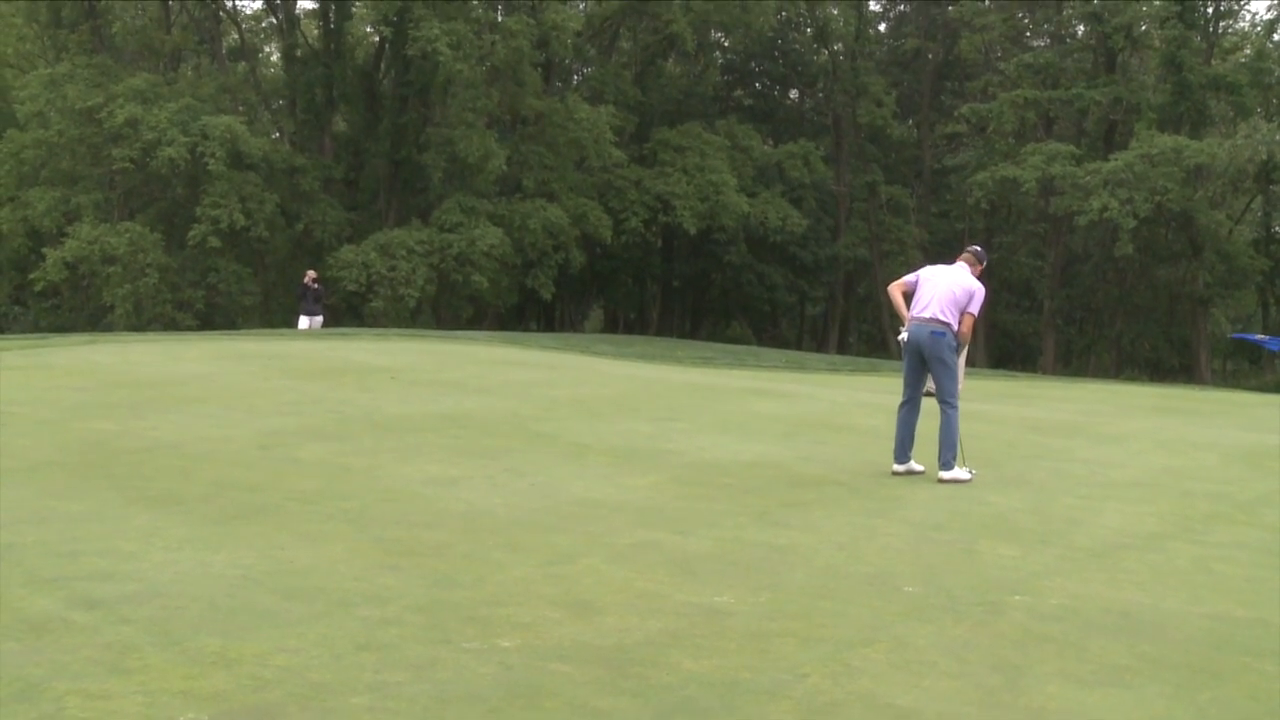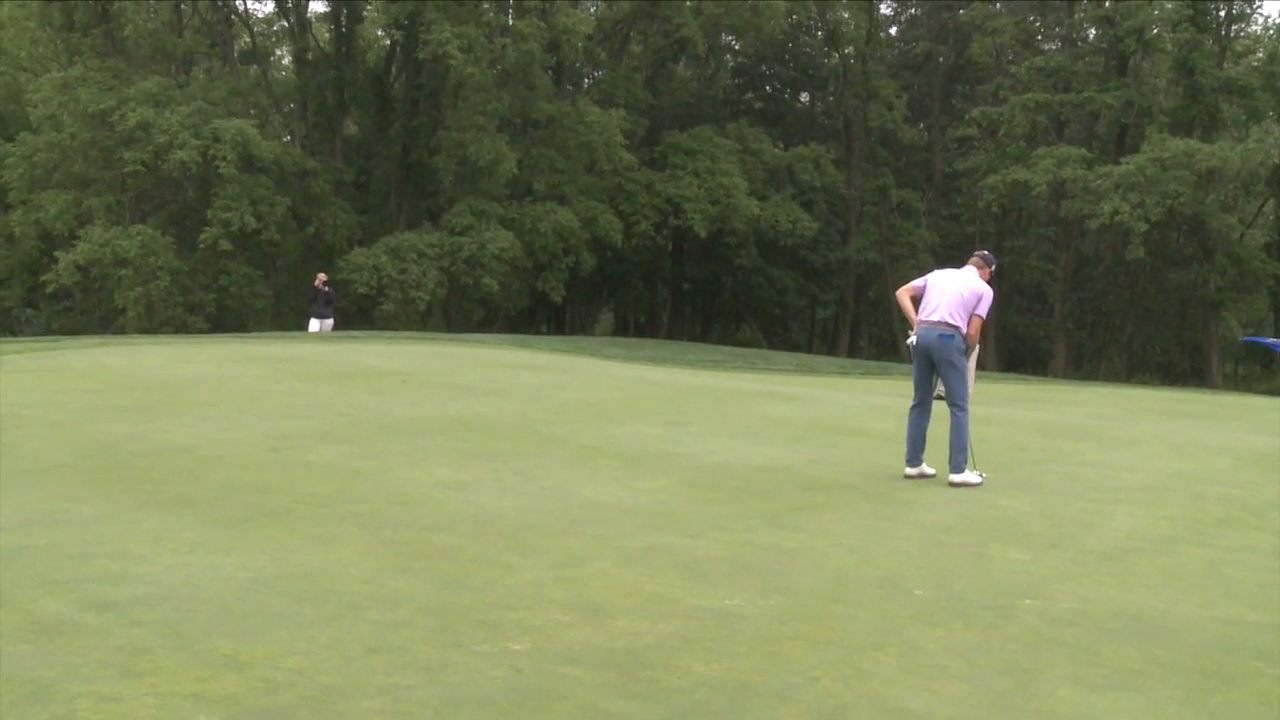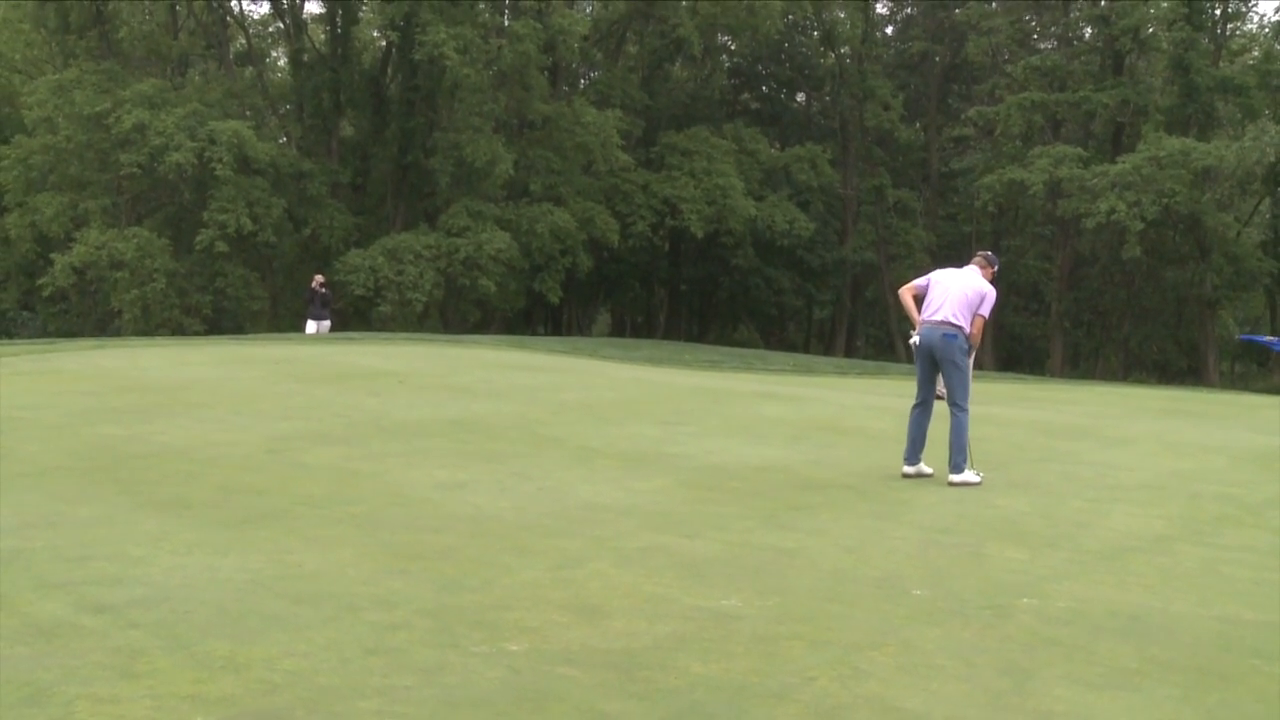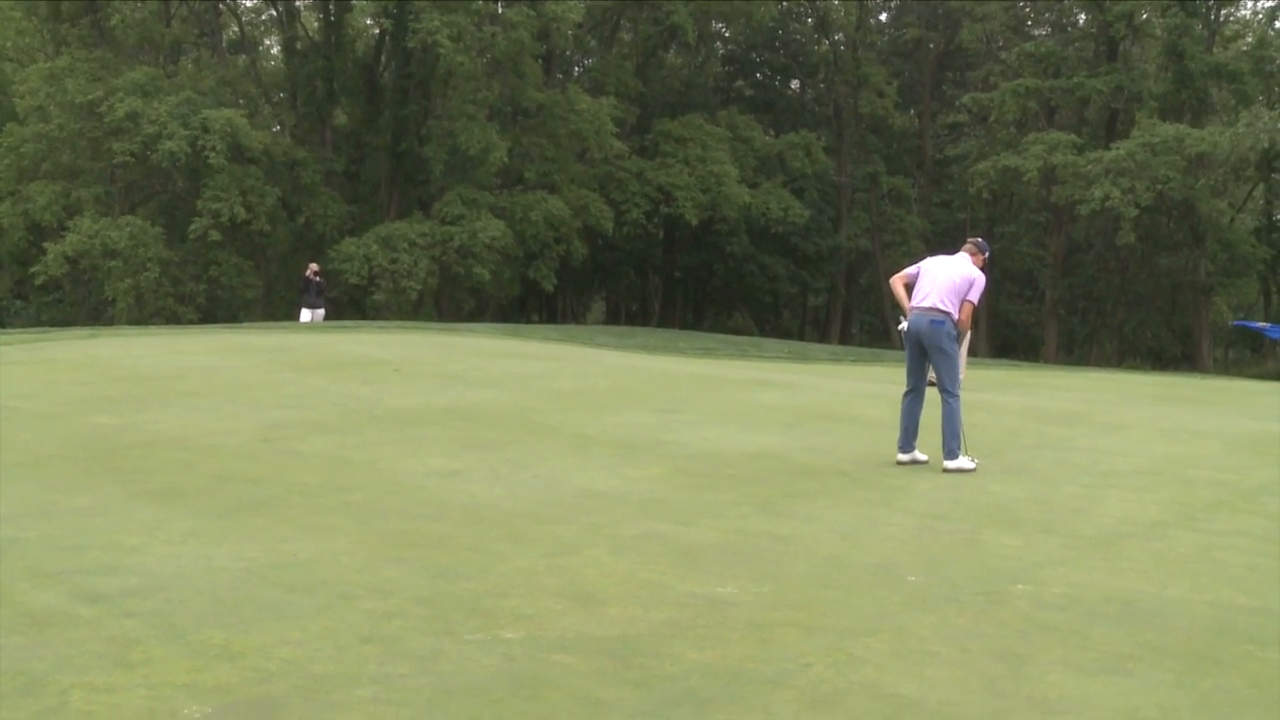
dt=0.5s
person 1, frame 1
left shoulder: (930, 269)
right shoulder: (975, 285)
left elbow: (894, 288)
right elbow: (965, 329)
left wrist: (907, 321)
right wrist: (957, 354)
left hip: (913, 332)
right hip: (939, 336)
left knee: (910, 399)
right knee: (948, 404)
left ankle: (902, 460)
right ankle: (947, 467)
person 1, frame 2
left shoulder: (939, 273)
right shoulder: (984, 288)
left elbow: (902, 293)
right elbow: (973, 332)
left wrist: (916, 324)
right wrist: (966, 356)
left hip: (923, 336)
right hip: (948, 339)
left knee: (921, 402)
right knee: (959, 407)
left ankle: (914, 463)
right ankle: (958, 470)
person 1, frame 3
left shoulder: (941, 273)
right shoulder: (987, 288)
left elbow: (904, 291)
right elbow: (975, 331)
left wrist: (919, 324)
right wrist: (968, 356)
left hip: (925, 335)
right hip: (951, 338)
left knee: (922, 400)
right knee: (958, 407)
left ankle: (912, 462)
right ankle: (957, 470)
person 1, frame 4
left shoulder: (932, 260)
right shoulder: (976, 274)
left elbow: (895, 281)
right elbow: (963, 317)
left wrist: (910, 312)
right wrist: (957, 342)
left hip: (914, 322)
right hip: (940, 325)
left knee: (914, 388)
right knee: (949, 393)
left ankle: (906, 450)
right ankle: (952, 456)
